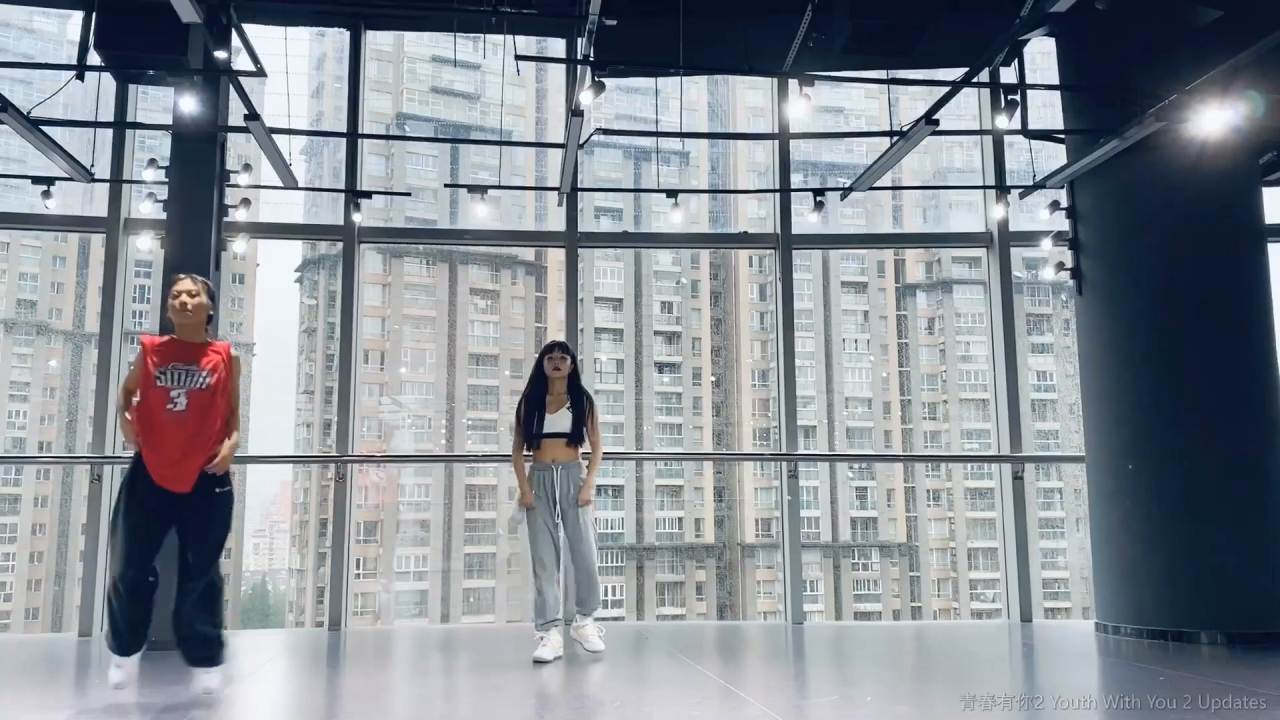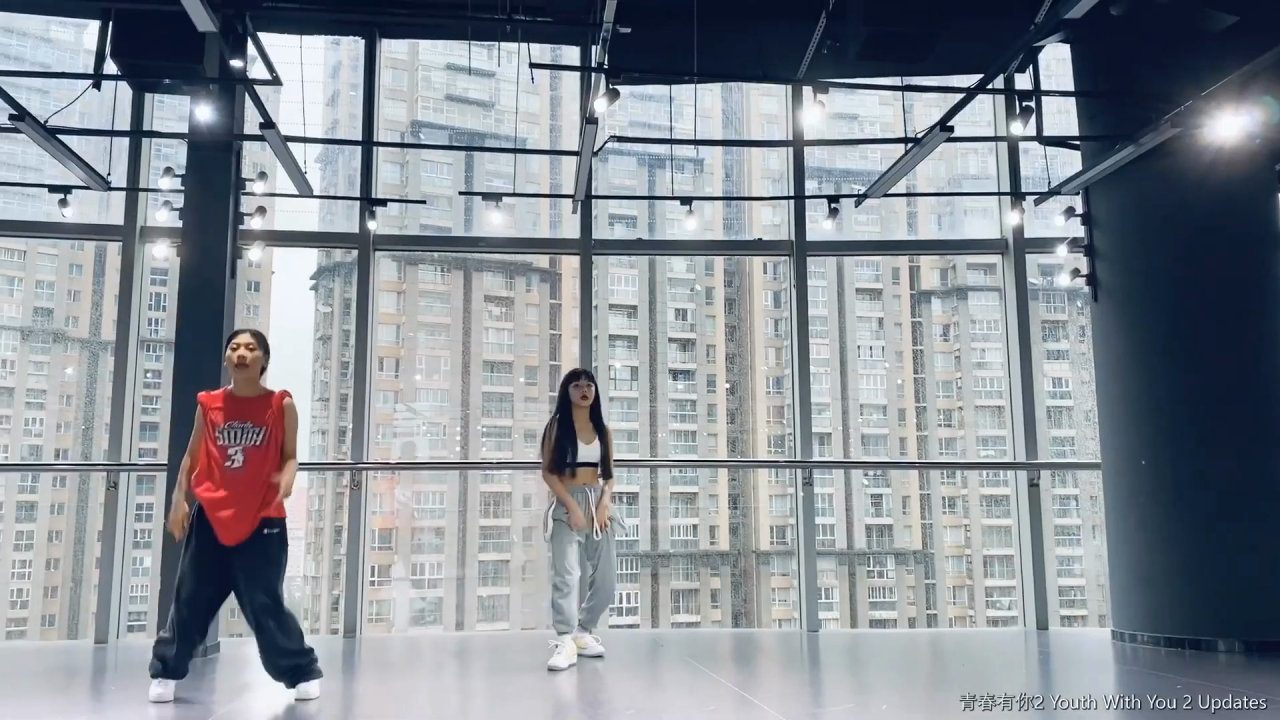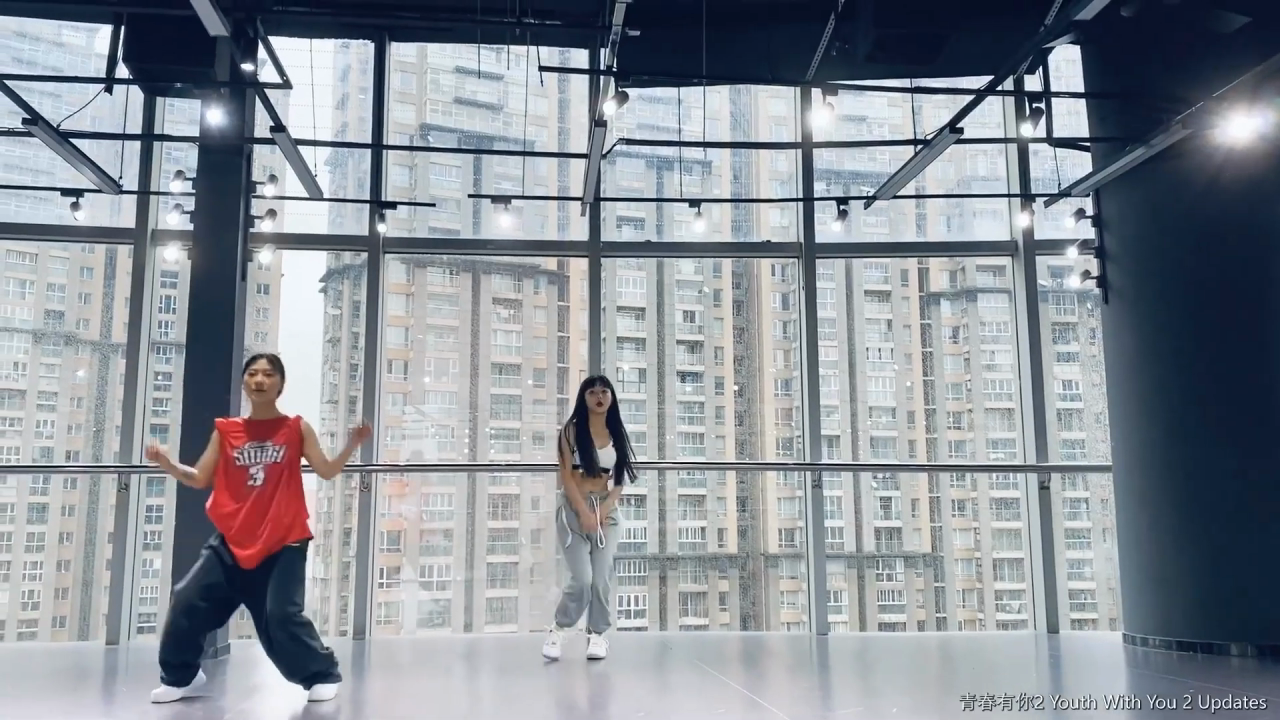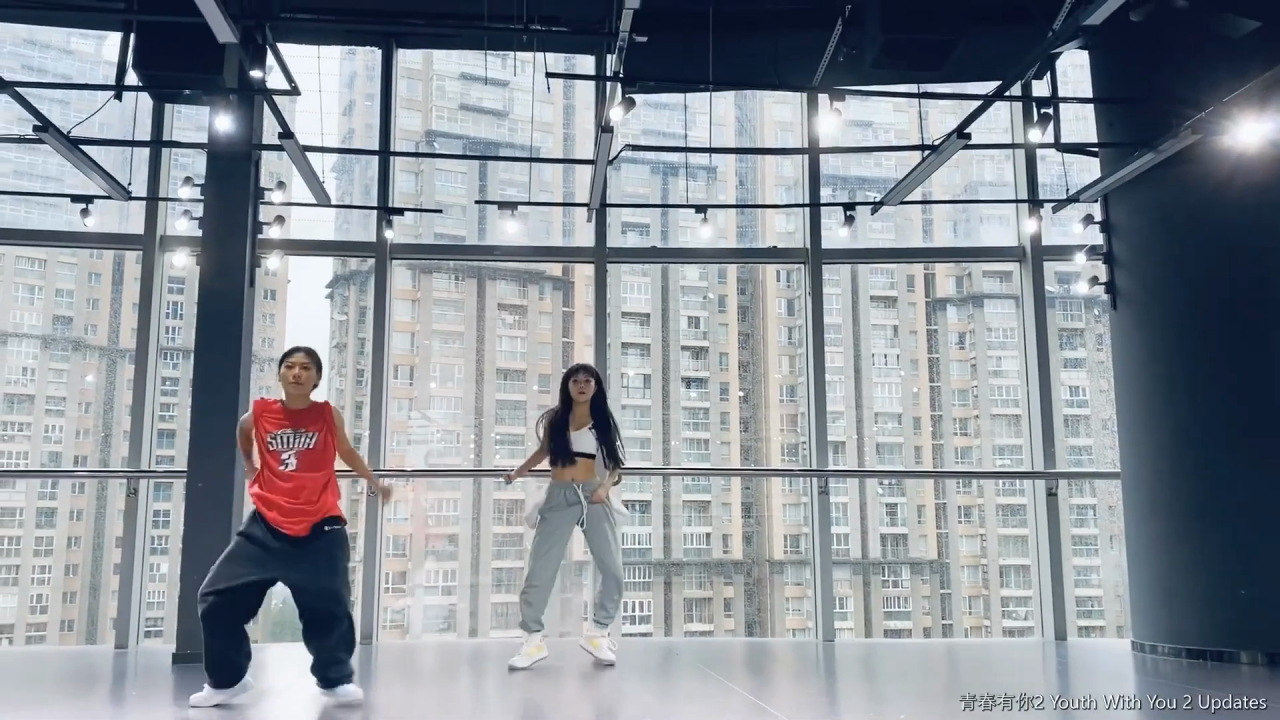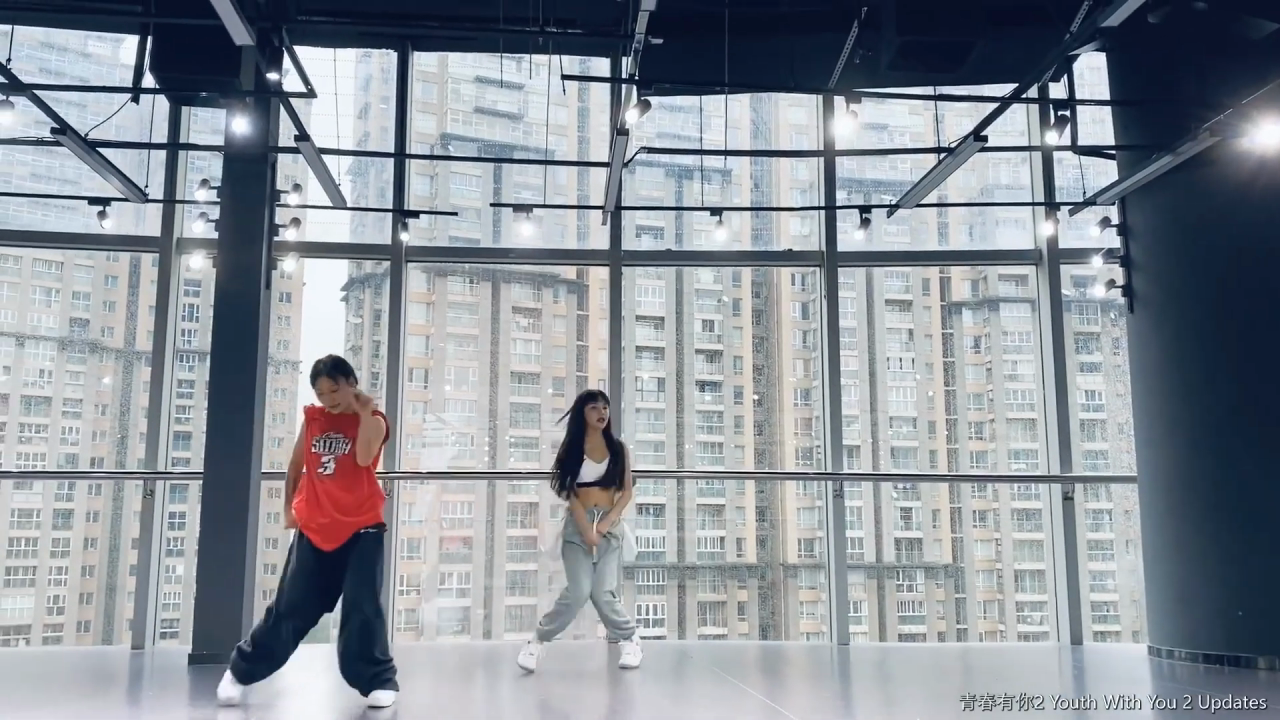
dt=0.4s
person 1, frame 1
left shoulder: (226, 357)
right shoulder: (151, 350)
left elbow: (232, 416)
right elbow: (127, 394)
left wrist: (230, 445)
right wrist: (126, 421)
left hip: (204, 476)
right hip: (150, 472)
left knee: (200, 572)
right knee: (130, 565)
left ankle: (205, 659)
right ankle: (125, 650)
person 1, frame 2
left shoulder: (280, 405)
right shoulder: (208, 404)
left elbow: (290, 454)
right elbow: (193, 454)
left wrist: (288, 476)
right wrist: (179, 498)
left hip: (261, 521)
right hip: (210, 519)
left knee: (265, 604)
right knee: (191, 603)
left ankle: (303, 672)
right ankle: (166, 672)
person 1, frame 3
left shoulder: (297, 428)
right shoulder: (225, 430)
left elbow: (328, 471)
right elbow: (199, 478)
left wrist: (352, 444)
right wrist: (167, 464)
left hip: (283, 543)
right hip: (231, 540)
left knee: (282, 615)
right knee: (187, 604)
left ankle: (322, 677)
right ankle: (180, 676)
person 1, frame 4
left shoulder: (328, 415)
right shoulder: (261, 411)
left elbow: (347, 453)
right elbow: (243, 430)
left wrist: (375, 482)
right wrist: (248, 464)
left hip: (320, 524)
right hip: (267, 522)
left knee: (329, 599)
right knee: (217, 596)
left ankle: (336, 678)
right ankle: (227, 680)
person 1, frame 5
left shoulder: (372, 422)
right shoulder: (312, 418)
left elbow: (365, 459)
right elbow: (296, 463)
left wrist: (365, 412)
right wrist: (289, 505)
left hip: (361, 530)
right hip: (314, 531)
left knee: (363, 606)
right knee: (290, 608)
left ankle: (379, 682)
right ankle: (241, 671)
person 2, frame 1
left shoulder: (582, 401)
right shoulder: (529, 401)
left elbow: (595, 446)
right elbow: (518, 448)
left wrist: (589, 482)
right wrist: (523, 485)
left hip: (573, 478)
right hip: (539, 481)
left knee: (585, 553)
right knee: (544, 559)
left ankle: (585, 621)
right ankle: (549, 633)
person 2, frame 2
left shoulder: (601, 429)
right shoulder: (557, 426)
left elbow: (607, 473)
right elbow: (548, 472)
left wrist: (604, 505)
right wrist: (571, 505)
left hip: (597, 504)
right hip: (567, 506)
left knee: (605, 581)
right knee: (566, 574)
left ankle: (582, 633)
right ankle: (565, 641)
person 2, frame 3
left shoulder: (616, 434)
right shoulder: (572, 430)
left elbow: (619, 477)
right elbow: (566, 476)
left wrist: (608, 502)
right wrist: (583, 511)
left hip: (604, 510)
right hip: (574, 509)
left knee: (601, 580)
right knee: (583, 579)
left ankle: (597, 635)
right ankle: (559, 628)
person 2, frame 4
left shoulder: (603, 421)
right shoulder: (553, 419)
left elbow: (615, 462)
left wrist: (606, 486)
right wrist: (518, 471)
left hip: (593, 496)
right hip: (559, 498)
left knee: (612, 567)
right knee: (540, 569)
left ankle: (599, 633)
right ankle: (534, 639)
person 2, frame 5
left shoulder: (618, 449)
right shoulder: (571, 449)
left elbow: (627, 490)
right elbow: (568, 493)
left wrist: (610, 519)
right wrist: (587, 527)
left hip: (608, 526)
right hip: (577, 525)
left knee: (602, 593)
right knee: (578, 592)
left ankle: (628, 641)
right ankle: (539, 641)
